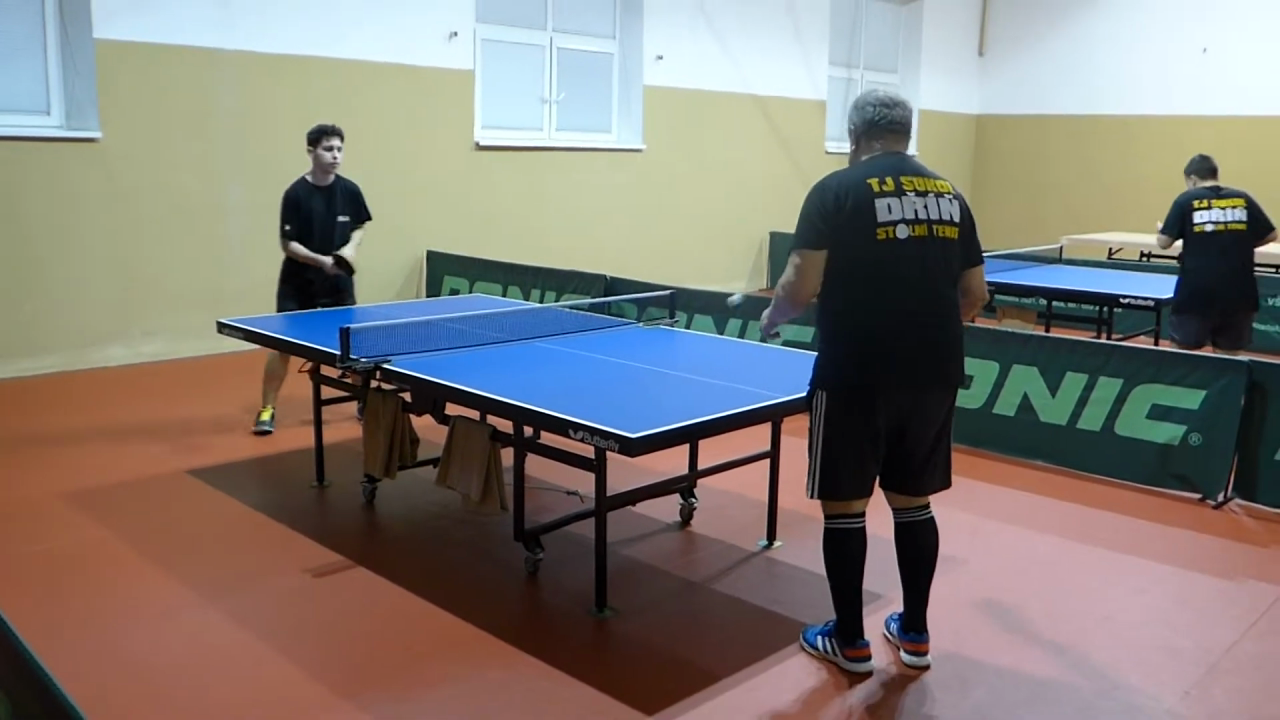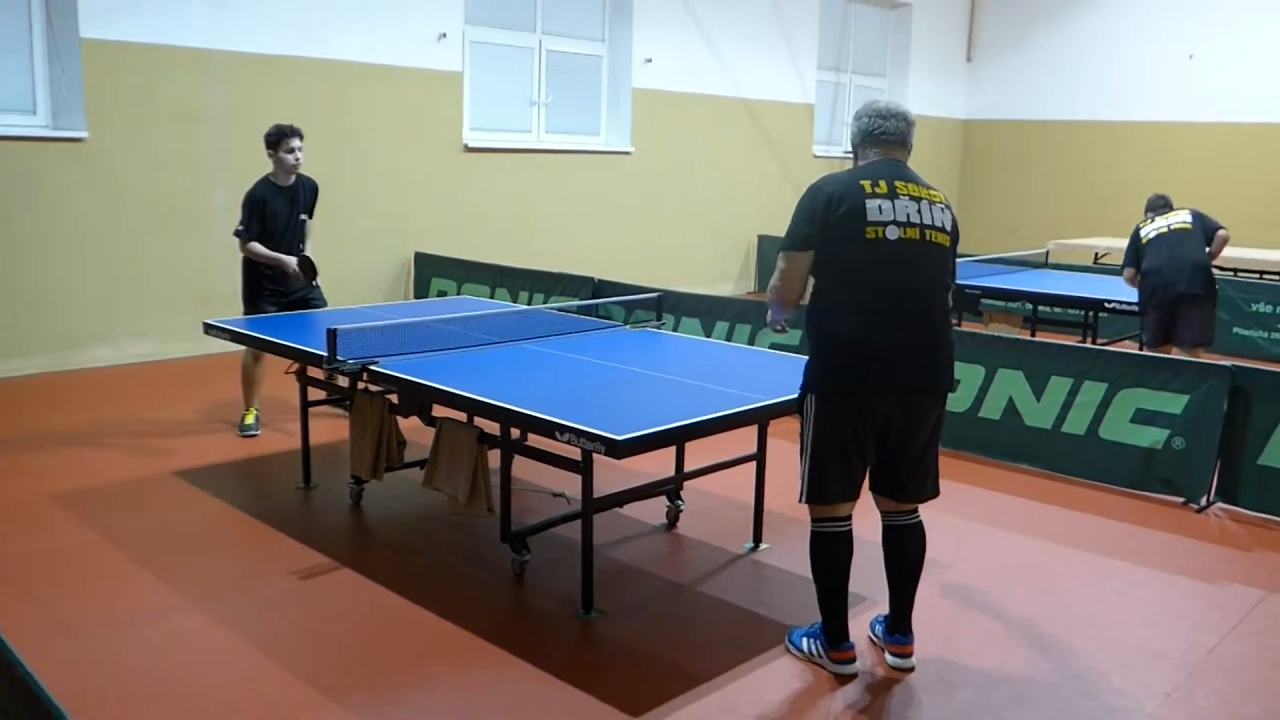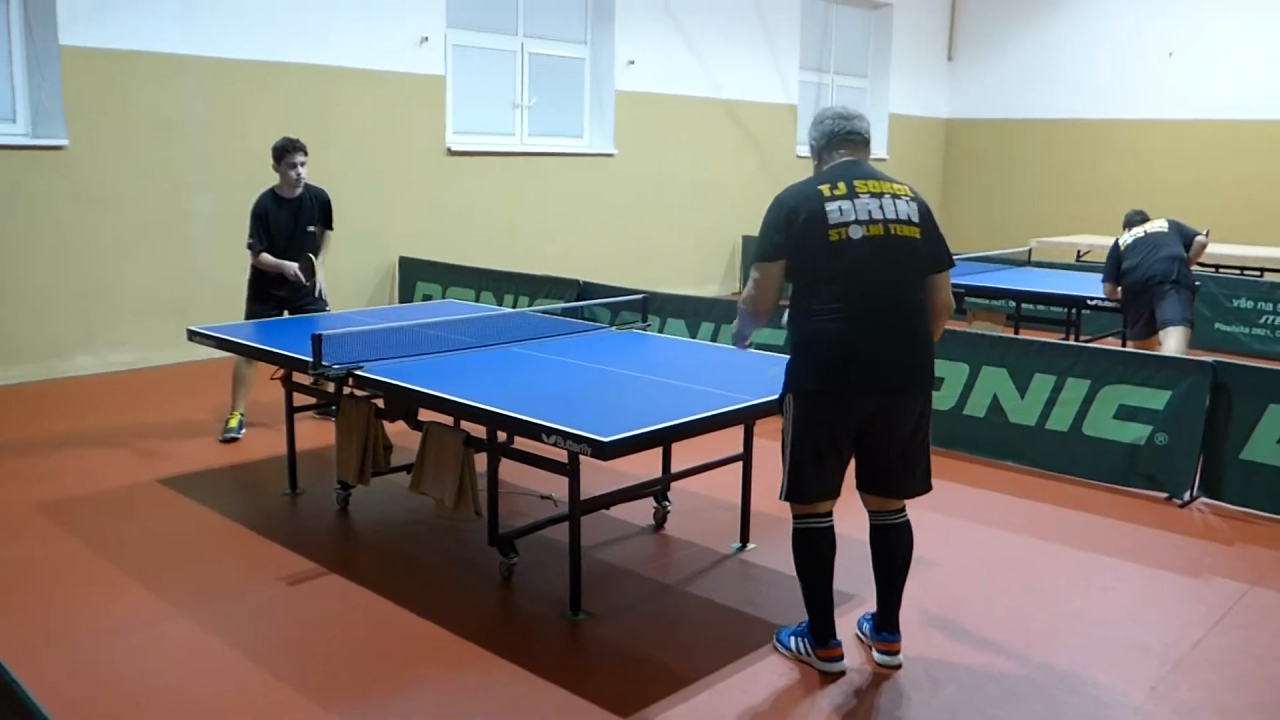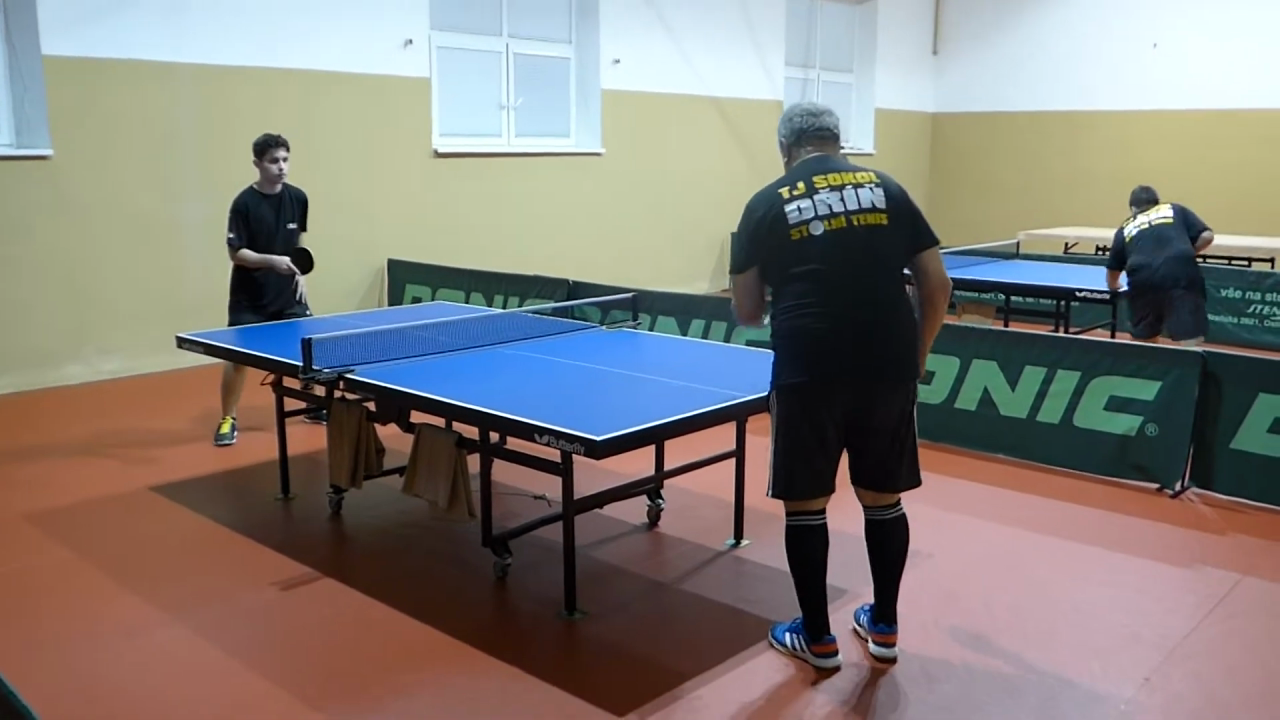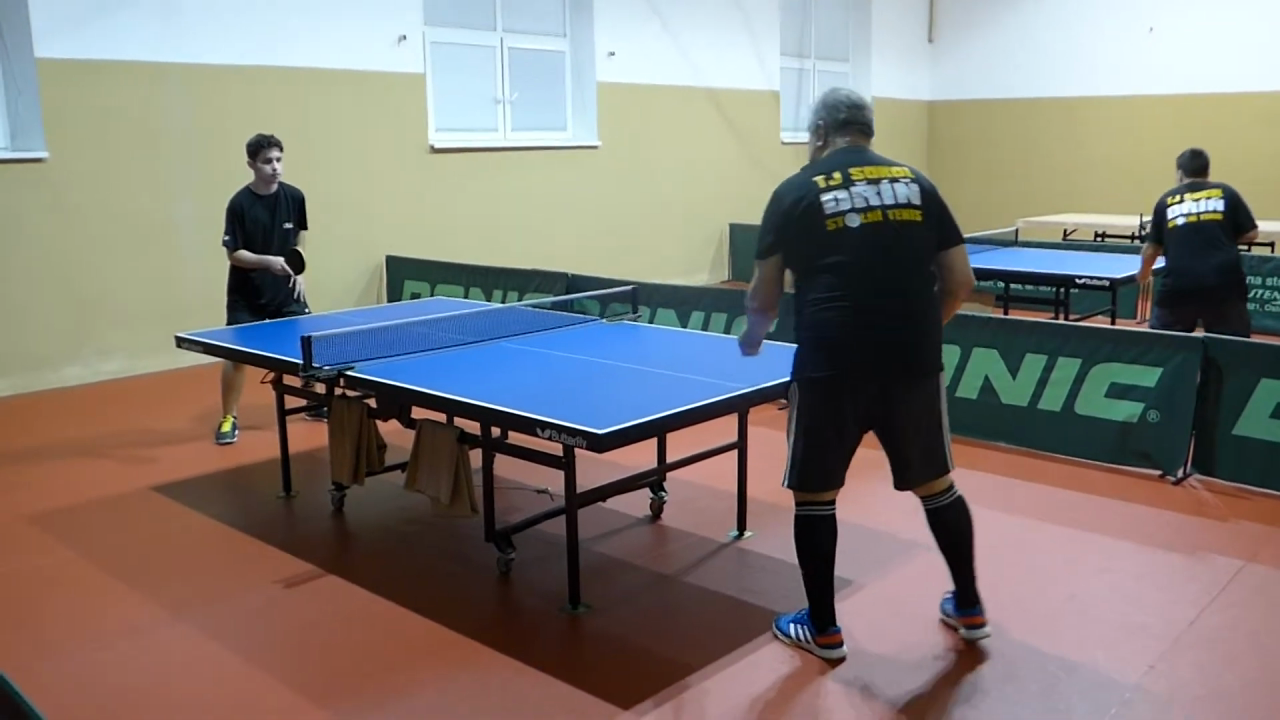
dt=0.4s
person 1, frame 1
left shoulder: (836, 191)
right shoulder: (949, 195)
left elbow: (800, 288)
right elbow: (975, 294)
left wrist: (771, 316)
left hip: (856, 375)
right hip: (933, 376)
left knee: (844, 506)
right knee: (913, 501)
left ankle: (849, 641)
right ankle: (914, 632)
person 1, frame 2
left shoulder: (830, 192)
right shoulder: (941, 207)
left elbow: (787, 288)
left wrist: (777, 314)
left hip: (846, 375)
right hip: (924, 376)
left knee: (831, 507)
right knee: (901, 504)
left ankle: (835, 642)
right ankle: (899, 634)
person 1, frame 3
left shoulder: (796, 201)
right shoulder: (912, 200)
left elbow: (760, 300)
right elbow: (942, 306)
left wrist: (742, 328)
left hip: (825, 375)
right hip: (905, 376)
left knee: (812, 505)
right knee: (888, 504)
left ankle: (822, 640)
right ankle: (887, 631)
person 1, frame 4
left shoulder: (766, 204)
right shoulder: (886, 188)
left elbow: (746, 309)
right elbow: (937, 285)
left wrist: (772, 308)
right wrist: (918, 353)
left hip: (807, 372)
right hip: (887, 368)
left knee: (805, 503)
right knee: (882, 498)
left ankle: (817, 636)
right ankle: (884, 625)
person 1, frame 5
left shoulder: (795, 193)
right shoulder: (916, 184)
left elbow: (764, 297)
right elbow: (960, 282)
left wrist: (755, 331)
left hip: (831, 365)
right hip: (913, 363)
left knee: (815, 495)
right knee: (934, 485)
left ankle: (823, 626)
right ankle: (968, 607)
person 2, frame 1
left shoulder: (350, 190)
right shoulder: (295, 194)
left elbow: (360, 228)
right elbow: (287, 244)
left wrist: (350, 248)
right wrist: (320, 260)
left hip: (338, 283)
right hip: (298, 283)
right ankle: (267, 409)
person 2, frame 2
left shoulder: (309, 187)
right shoulder: (258, 195)
right elbow: (246, 245)
left wrist: (306, 255)
right wrist: (281, 259)
left hip: (297, 279)
right hip: (262, 283)
right knee: (257, 346)
right ankle: (251, 411)
person 2, frame 3
left shoulder: (319, 198)
right shoulder: (264, 205)
left elbow: (325, 233)
right elbow: (257, 255)
left wrist: (319, 268)
right wrist: (285, 266)
left hip: (305, 284)
right hip: (267, 287)
left ankle: (325, 402)
right ankle: (236, 414)
person 2, frame 4
left shoulder: (298, 198)
right shoulder: (244, 203)
right elbow: (236, 253)
left wrist: (298, 272)
right wrist: (272, 260)
left hip: (287, 290)
right hip: (250, 294)
left ankle: (314, 406)
right ankle: (228, 420)
person 2, frame 5
left shoulder: (294, 197)
right shoulder: (240, 203)
right elbow: (234, 254)
left wrist: (297, 270)
right wrist: (268, 261)
left hip: (285, 289)
right hip: (247, 293)
left ankle: (314, 404)
right ankle: (229, 419)
person 3, frame 1
left shoulder: (1186, 200)
right shoulder: (1243, 199)
left elbow: (1164, 242)
right elbow: (1270, 235)
left wrist: (1163, 229)
left hip: (1196, 291)
right hip: (1239, 292)
right knee: (1229, 356)
person 3, frame 2
left shoulder: (1141, 227)
right shoulder: (1192, 214)
left elbow: (1128, 275)
right elbow: (1222, 235)
left wrist: (1141, 284)
right wrist: (1206, 259)
left hip: (1156, 287)
right hip: (1195, 283)
left knee: (1158, 355)
right knee: (1191, 355)
person 3, frame 3
left shoulder: (1120, 241)
right shoulder: (1169, 224)
left elbow: (1108, 289)
right elbow: (1201, 241)
left wrist: (1121, 295)
left hip: (1135, 282)
right hip: (1171, 277)
left knee: (1144, 348)
right knee: (1174, 344)
person 3, frame 4
left shoulder: (1125, 227)
right shoulder: (1175, 209)
left elbow: (1112, 276)
right elbow: (1206, 236)
left wrist: (1114, 286)
left hip: (1143, 281)
right hip: (1181, 277)
right knee: (1190, 347)
person 3, frame 5
left shoulder: (1167, 200)
right shoulder: (1226, 193)
left elbow: (1152, 249)
right elbow: (1251, 234)
left wrist: (1144, 271)
left hip: (1179, 284)
right hip: (1224, 284)
